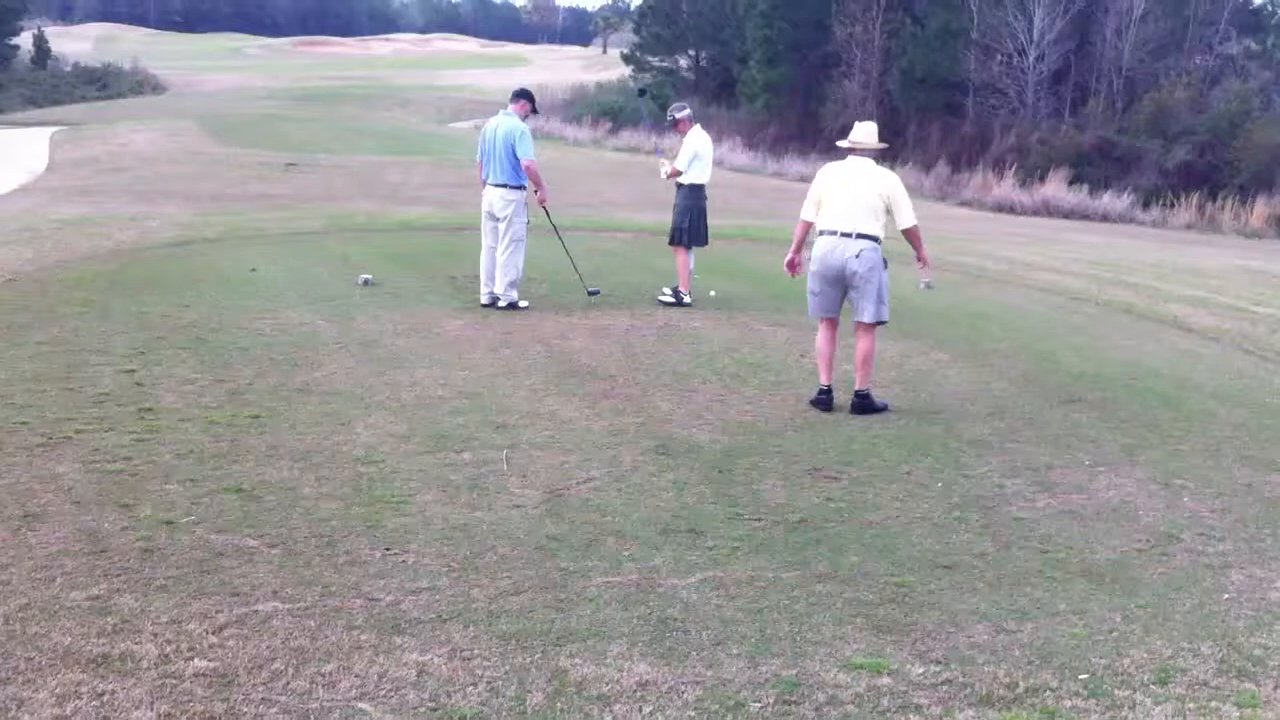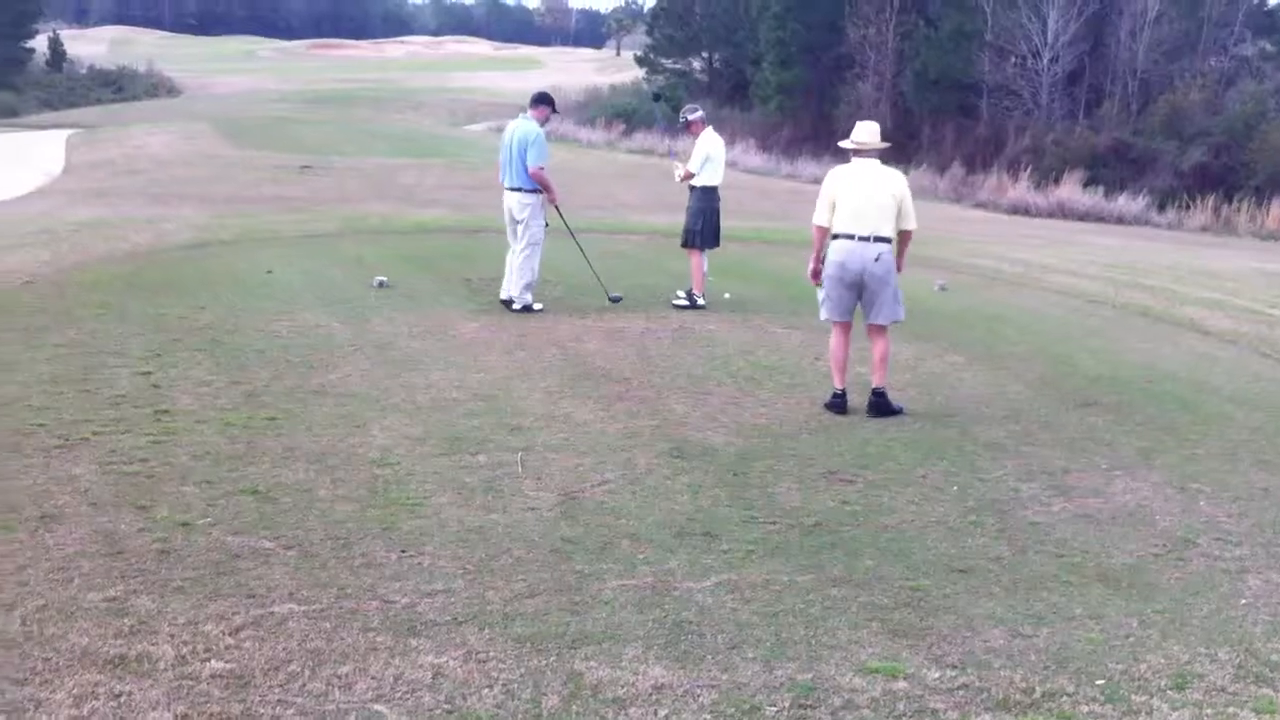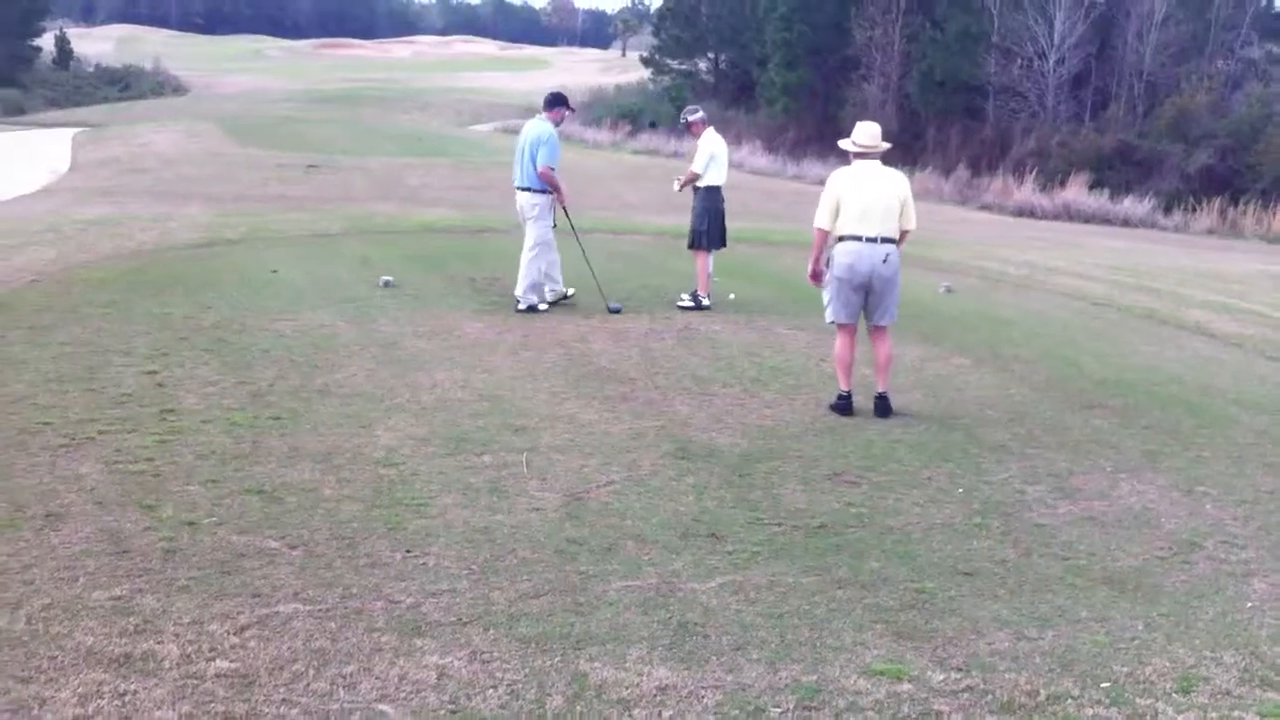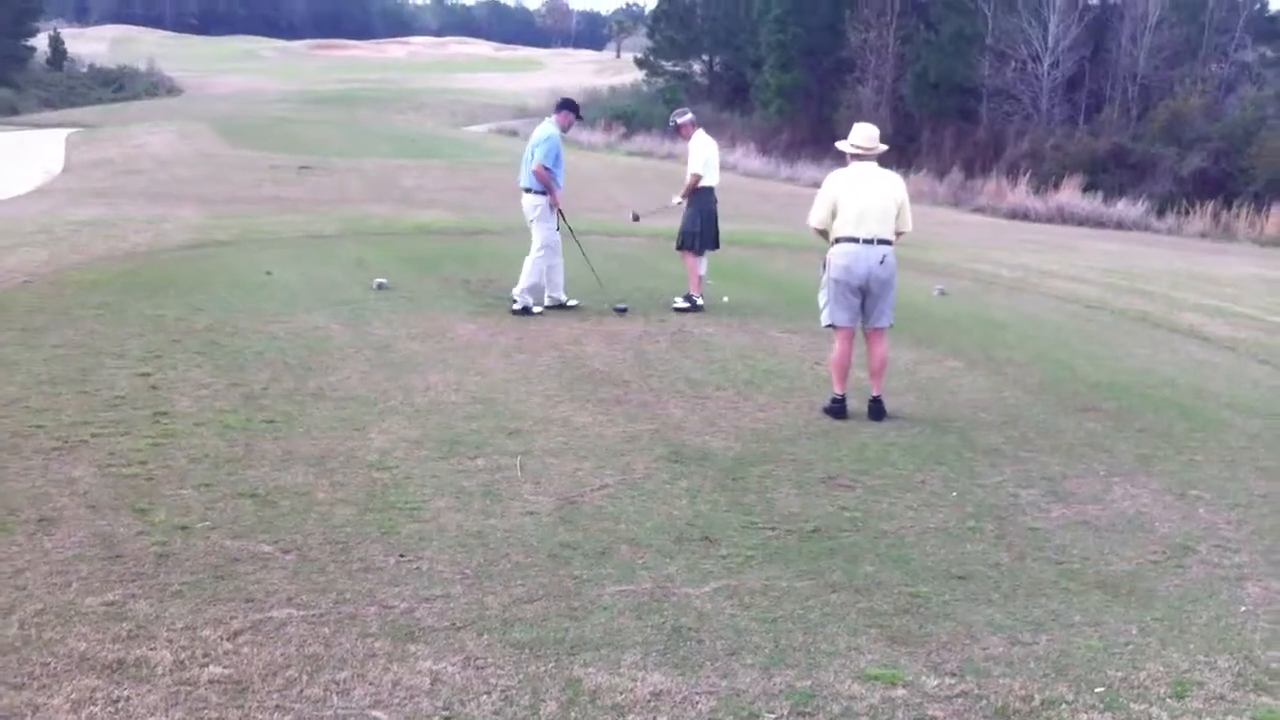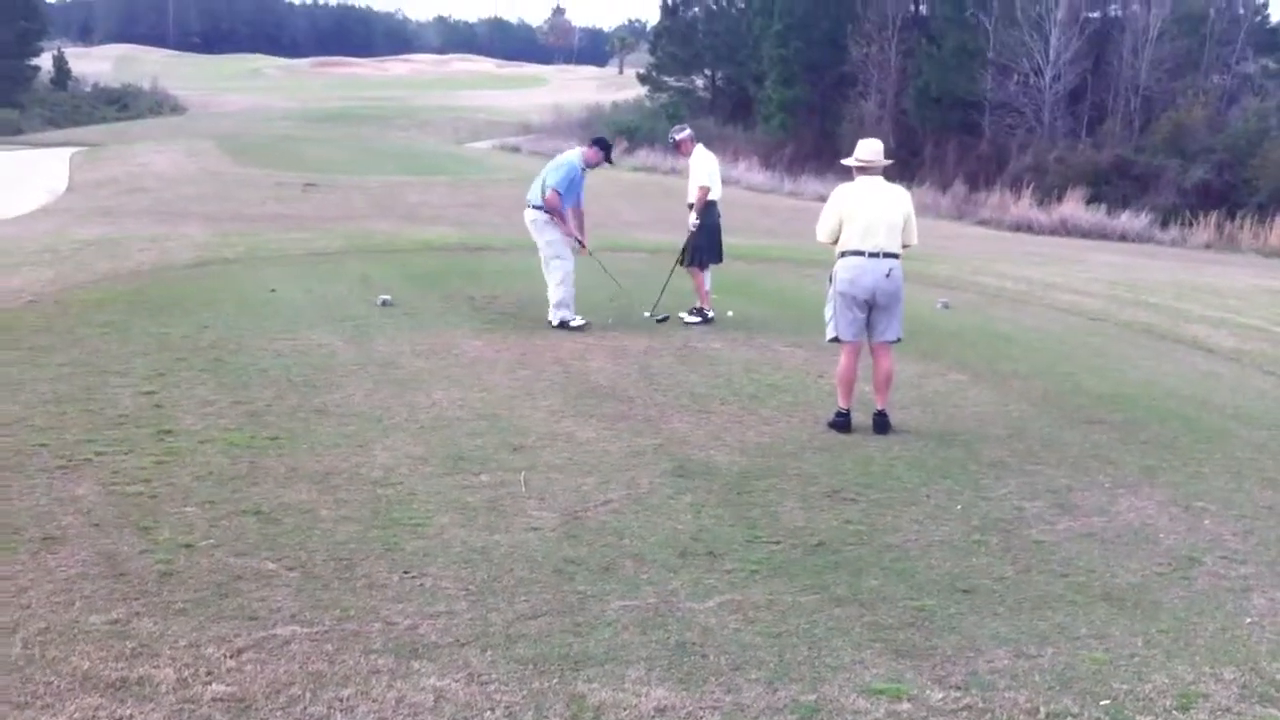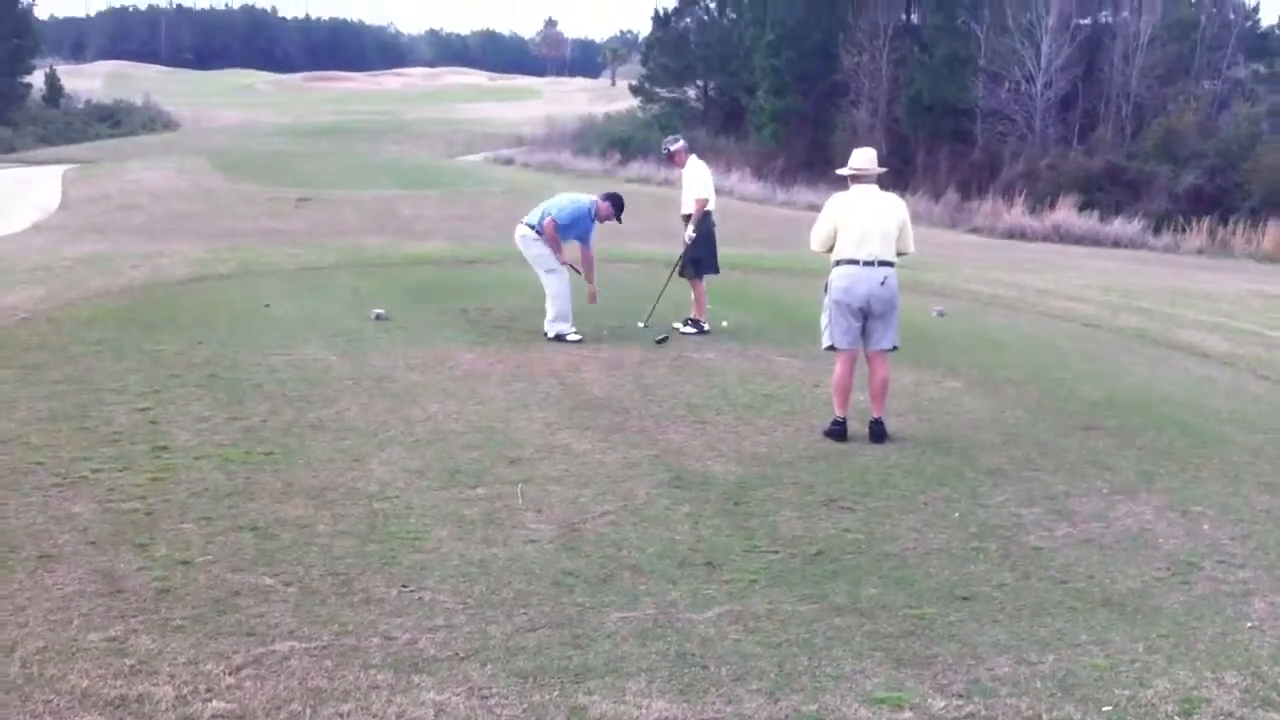
dt=0.3s
person 1, frame 1
left shoulder: (828, 171)
right shoulder: (886, 177)
left elbow: (807, 216)
right elbow: (907, 222)
left wrist: (795, 250)
right wrist: (920, 251)
left hip: (827, 249)
right hip: (864, 253)
left knee: (827, 323)
right knee: (865, 328)
left ankle: (824, 391)
right ankle: (861, 396)
person 1, frame 2
left shoulder: (837, 174)
right shoulder: (895, 178)
left elbow: (821, 223)
right elbow: (907, 227)
left wrist: (815, 260)
right wrist: (899, 257)
left hip: (842, 253)
right hip: (880, 256)
left knee: (840, 329)
right knee: (878, 330)
left ankle: (839, 395)
right ankle: (878, 395)
person 1, frame 3
left shoulder: (841, 176)
right shoulder: (898, 179)
left elbow: (823, 225)
right elbow: (906, 227)
left wrist: (815, 261)
left hip: (849, 254)
right hip: (885, 256)
left knee: (846, 330)
right knee: (880, 331)
left ankle: (844, 397)
right ankle: (882, 397)
person 1, frame 4
left shoulder: (838, 178)
right shoulder: (895, 181)
left elbow: (817, 222)
right elbow: (902, 228)
left wrist: (832, 236)
left hip: (846, 256)
right hip: (882, 259)
left knee: (844, 333)
right knee: (877, 334)
left ankle: (838, 400)
right ankle: (876, 400)
person 1, frame 5
left shoulder: (844, 192)
right shoulder: (901, 195)
left elbow: (825, 235)
right elbow: (909, 240)
left hip: (852, 270)
right hip: (889, 272)
left knee: (850, 347)
right knee: (882, 348)
left ankle: (843, 414)
right ankle: (881, 414)
person 1, frame 6
left shoulder: (839, 201)
right shoulder: (896, 204)
left elbow: (819, 244)
right elbow: (905, 248)
left hip: (847, 279)
right hip: (884, 280)
left knee: (846, 356)
right knee: (878, 356)
left ankle: (839, 422)
right ankle: (877, 423)
person 2, frame 1
left shoulder: (489, 124)
right shoulder: (518, 128)
left elbow: (480, 163)
right elbow: (528, 164)
right wrist: (541, 189)
left hip: (490, 192)
right hip: (511, 195)
left knee: (490, 246)
right knee: (510, 248)
left ankle: (488, 295)
right ankle: (506, 297)
person 2, frame 2
left shoulder: (511, 127)
right shoulder: (536, 133)
left elbow: (502, 163)
right elbow: (535, 171)
right wrist: (551, 191)
left hip: (509, 195)
right hip: (528, 198)
left knee: (516, 248)
right knee: (528, 250)
left ankle: (508, 293)
right ankle: (520, 300)
person 2, frame 3
left shoulder: (528, 126)
right shoulder: (548, 133)
right elbow: (544, 171)
right wrist: (560, 192)
left hip: (522, 193)
right hip: (538, 198)
left knee: (546, 247)
right knee: (536, 250)
left ankle: (554, 291)
right ankle: (526, 300)
person 2, frame 4
left shoulder: (547, 131)
right shoulder: (551, 135)
right elbow: (537, 169)
left wrist: (552, 195)
right wrist: (554, 194)
left hip: (537, 198)
right hip: (540, 199)
left knee: (552, 250)
right knee: (542, 251)
left ankle: (554, 297)
right ankle: (521, 300)
person 2, frame 5
left shoulder: (578, 166)
right shoulder: (570, 163)
left elbow: (577, 205)
right elbow: (550, 197)
left wrist: (582, 235)
right wrist: (566, 224)
left hip: (548, 217)
right hip: (541, 216)
left knee: (556, 265)
right knee: (562, 264)
left ankle: (560, 312)
right ankle: (560, 316)
person 2, frame 6
left shoulder: (589, 219)
right shoulder: (579, 205)
left elbow: (586, 251)
right elbow: (548, 224)
left wrist: (591, 283)
right wrist: (559, 253)
left hip: (537, 236)
right hip: (529, 234)
left knee: (557, 277)
right knee: (558, 277)
left ankle: (553, 324)
right ankle: (558, 329)
person 3, frame 1
left shoulder: (693, 139)
right shoulder: (701, 136)
left elbow: (677, 171)
left wrist: (666, 172)
right wrist: (670, 166)
left hip: (688, 193)
right hip: (695, 192)
left knee: (680, 244)
right knee: (686, 244)
left ankle: (683, 294)
right ankle: (683, 287)
person 3, frame 2
left shoulder: (704, 142)
right shoulder: (715, 139)
left elbow: (690, 173)
left wrist: (680, 175)
right wrist: (684, 169)
left hip: (702, 196)
right hip: (708, 194)
left knee: (694, 247)
right knee: (700, 247)
left ankle: (697, 296)
right ankle: (697, 290)
person 3, frame 3
left shoulder: (707, 141)
right shoulder: (715, 139)
left elbow: (695, 173)
left wrist: (681, 184)
right wrist: (686, 179)
left hip: (706, 196)
right hip: (712, 195)
left knee: (700, 248)
right knee: (705, 248)
left ankle: (702, 297)
right ankle: (702, 291)
person 3, frame 4
left shoulder: (698, 143)
right shoulder: (705, 140)
left elbow: (696, 176)
left wrist: (682, 196)
right wrist: (686, 196)
left hip: (699, 199)
right hip: (704, 198)
left knee: (688, 248)
right knee: (698, 249)
left ankle: (695, 296)
right ankle: (696, 292)
person 3, frame 5
left shoulder: (699, 157)
right shoulder: (703, 155)
left elbow: (704, 189)
left wrist: (694, 213)
left hip: (704, 214)
right hip: (706, 213)
left knee: (694, 264)
right knee: (701, 264)
left ankle: (706, 309)
right ankle: (701, 307)
person 3, frame 6
left shoulder: (695, 168)
right shoulder: (690, 168)
left elbow: (702, 200)
left wrist: (691, 226)
left hip: (699, 225)
right hip: (696, 225)
left knee: (695, 275)
right knee: (693, 275)
left ankle: (702, 321)
right ankle: (694, 316)
